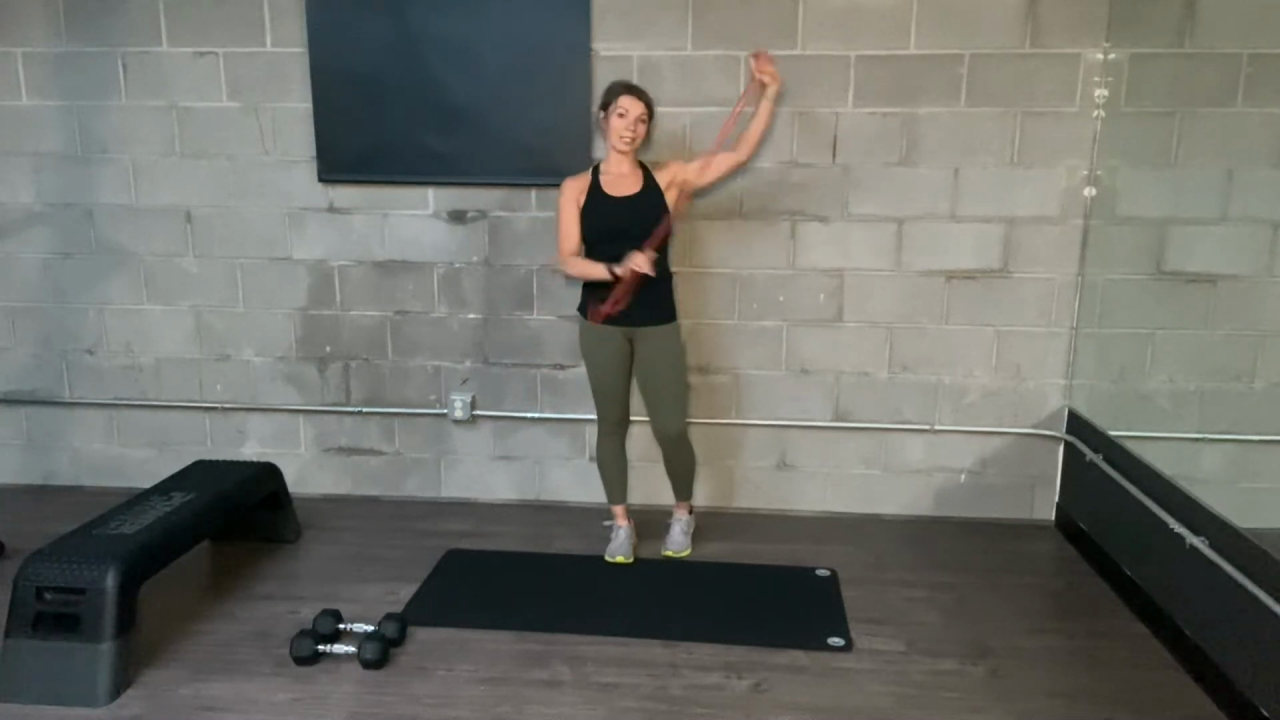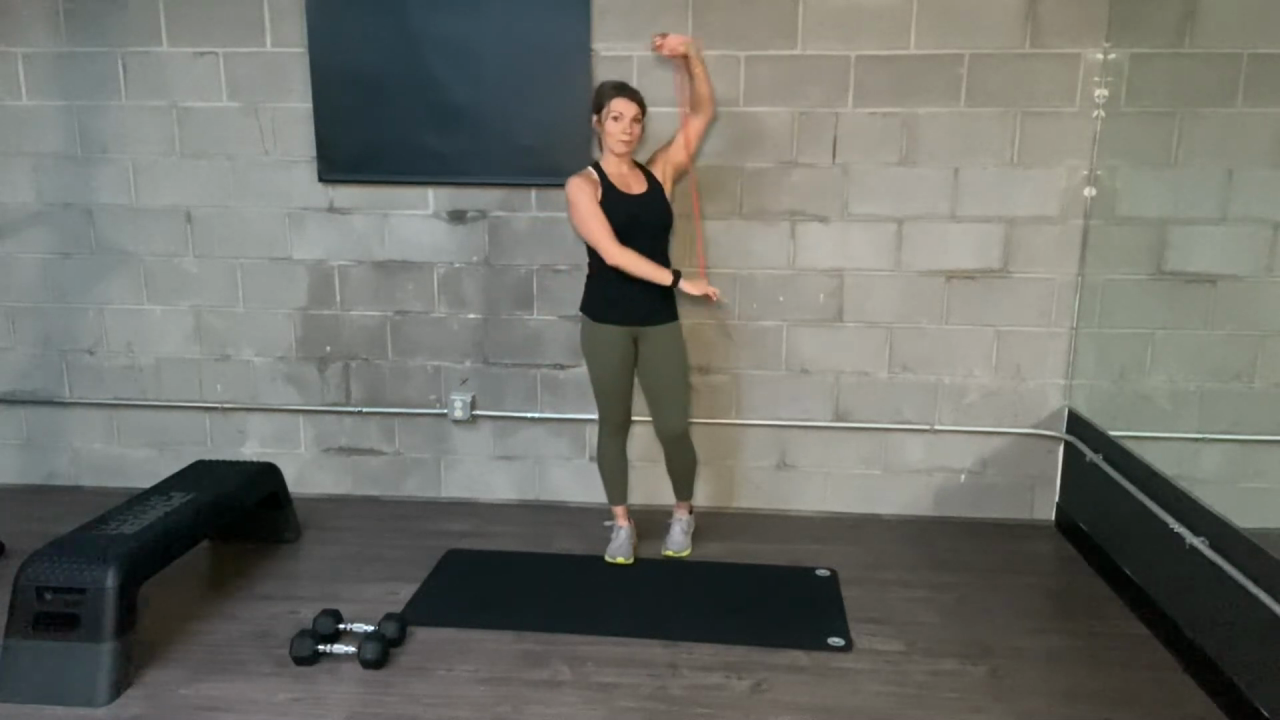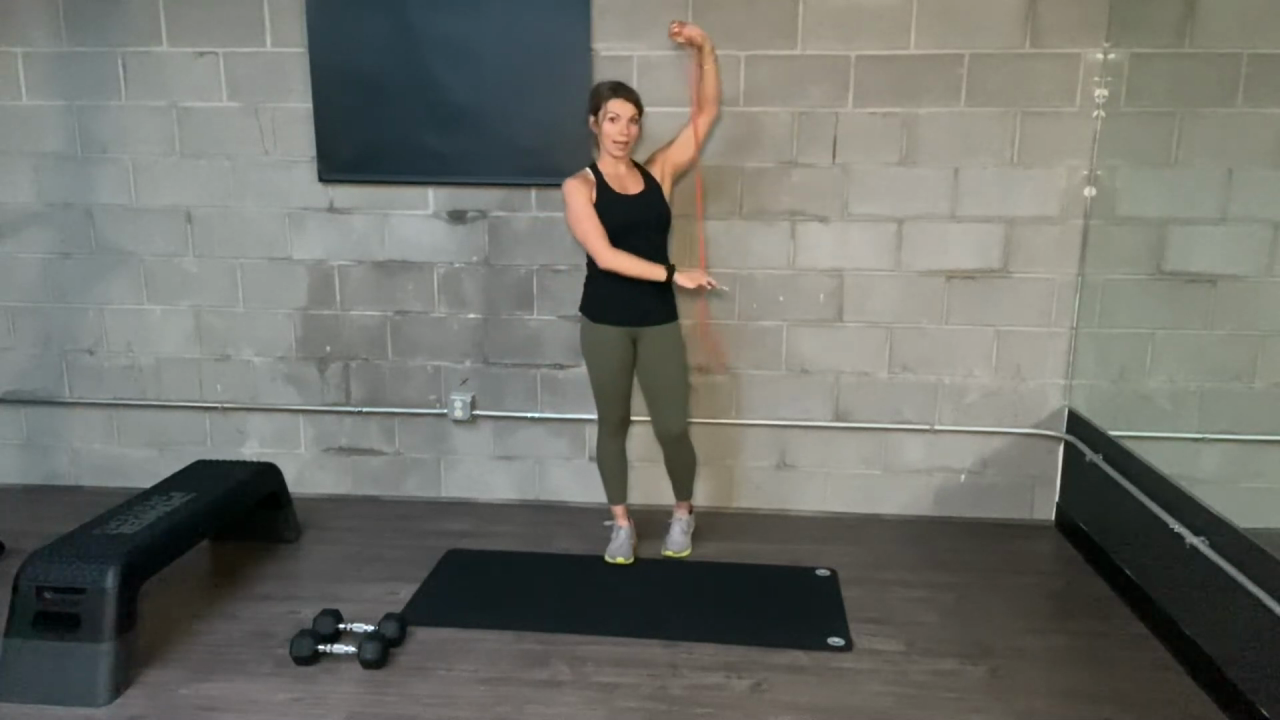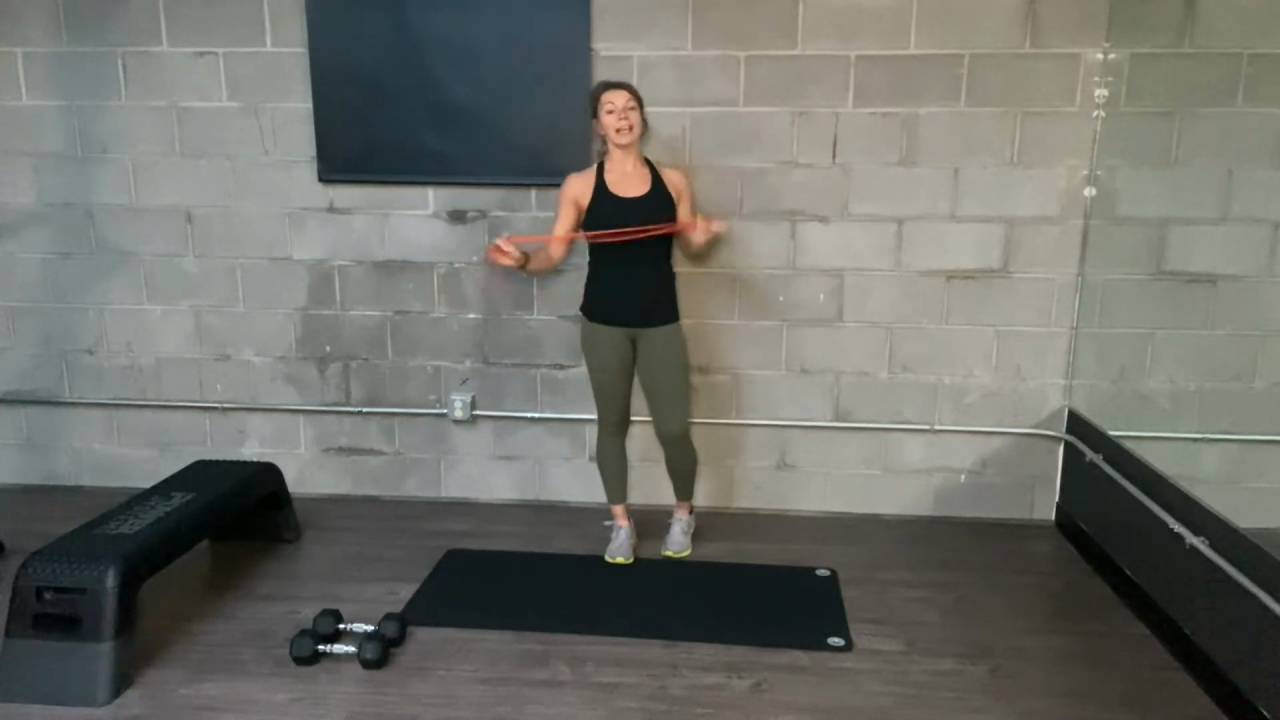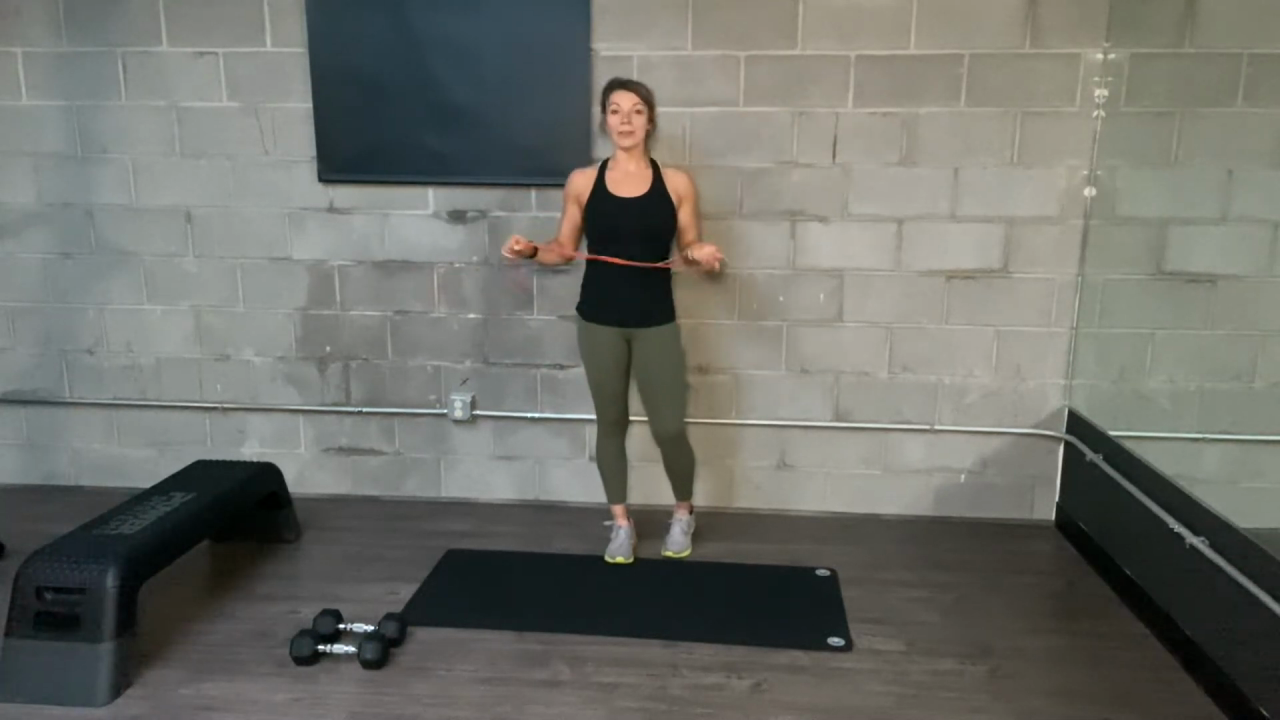
dt=0.5s
person 1, frame 1
left shoulder: (668, 178)
right shoulder: (577, 188)
left elbow: (740, 154)
right elbow: (568, 261)
left wrist: (769, 92)
right wrist: (615, 268)
left hip: (657, 323)
right hip: (603, 323)
left knee: (671, 429)
right knee: (611, 424)
left ankle: (682, 514)
right ankle: (621, 523)
person 1, frame 2
left shoulder: (659, 172)
right shoulder: (583, 185)
left elbow: (702, 112)
right elbow: (613, 254)
left wrist: (690, 56)
right wrist: (679, 280)
left hip: (659, 321)
right hip: (606, 322)
left knee: (674, 427)
right knee: (613, 424)
left ankle: (683, 514)
right ankle: (621, 522)
person 1, frame 3
left shoulder: (658, 171)
right shoulder: (579, 186)
left elbow: (707, 111)
right elbow: (605, 256)
left wrist: (704, 49)
right wrist: (673, 274)
left hip: (658, 321)
right hip: (605, 322)
left knee: (673, 428)
right knee: (613, 424)
left ankle: (682, 514)
right ankle: (621, 523)
person 1, frame 4
left shoulder: (672, 181)
right shoulder: (580, 185)
left elbow: (692, 244)
right elbow: (554, 252)
left wrist: (700, 237)
right wrist: (520, 258)
left hip: (660, 321)
right hip: (603, 321)
left knee: (673, 428)
right knee: (612, 423)
left ankle: (683, 513)
right ankle: (621, 523)
person 1, frame 5
left shoulder: (676, 183)
right shoulder: (582, 182)
left elbow: (690, 245)
right elbow: (566, 248)
left wrist: (703, 255)
right wrist: (532, 250)
left hip: (655, 322)
right hip: (599, 320)
left knee: (669, 428)
right knee: (611, 424)
left ankle: (683, 513)
right ankle: (621, 523)
